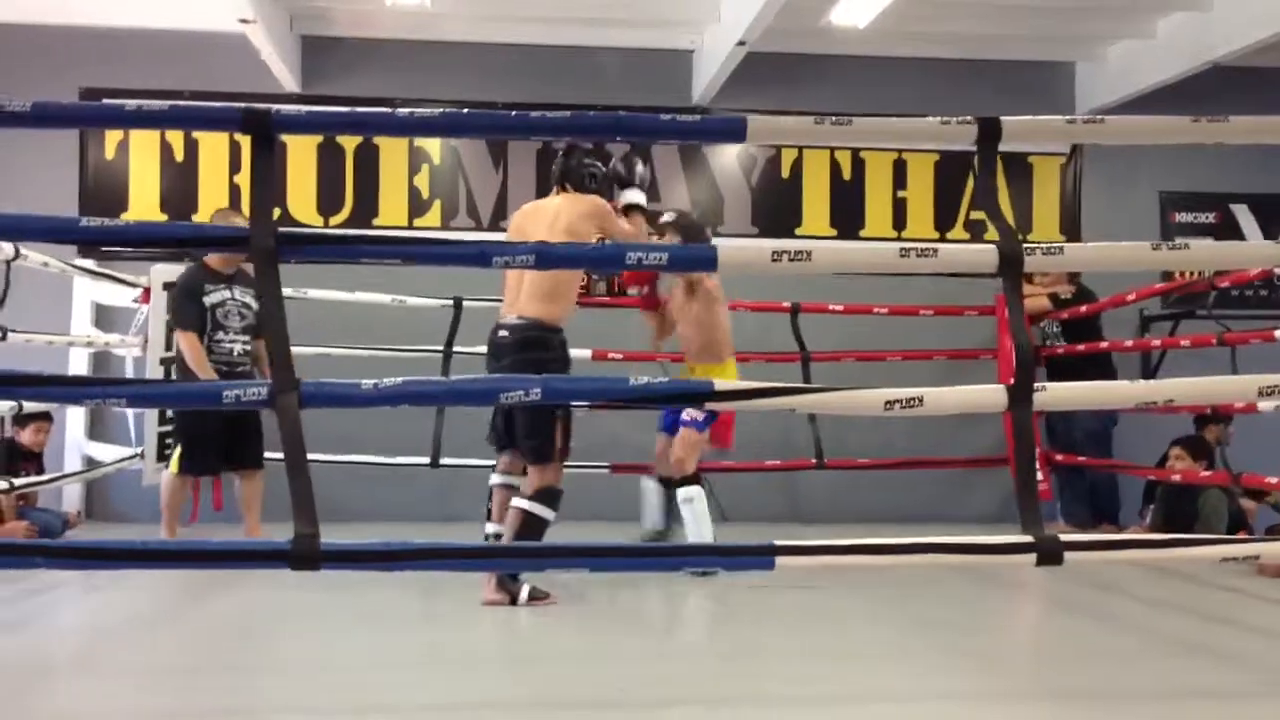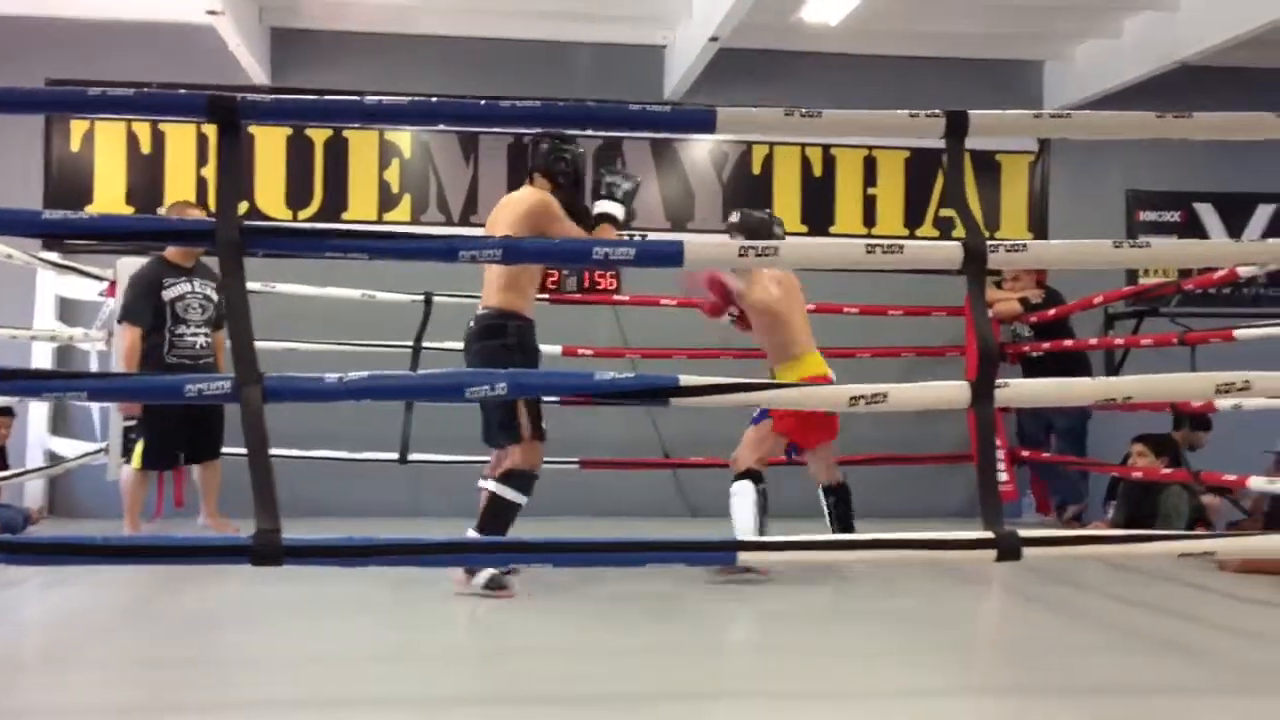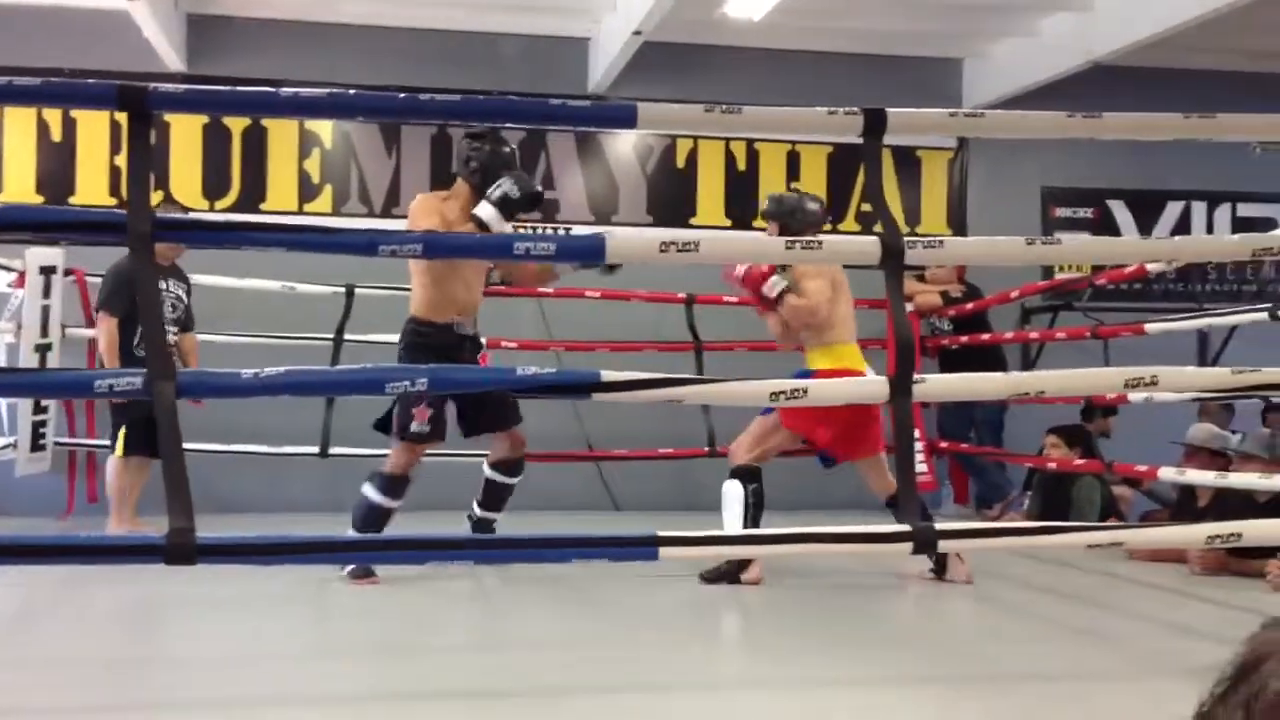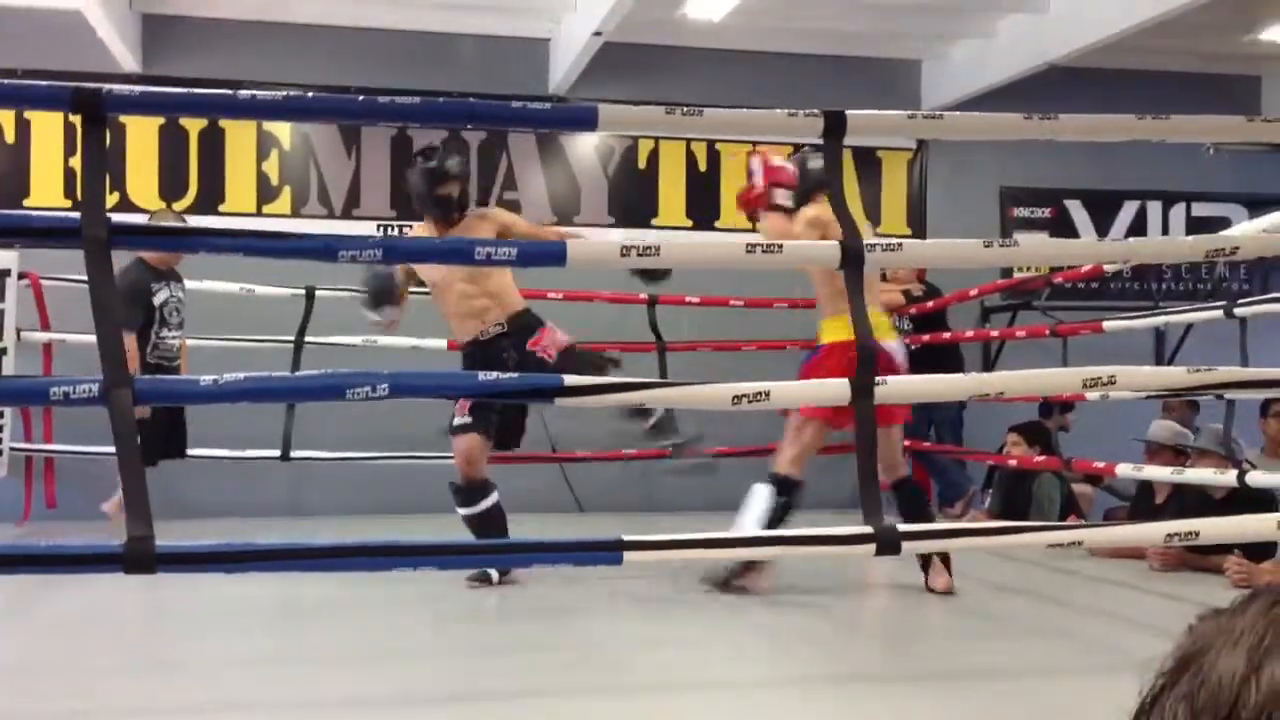
dt=0.5s
person 1, frame 1
left shoulder: (522, 215)
right shoulder: (590, 206)
right elbow: (639, 244)
right wrist: (634, 193)
left hip: (503, 338)
right hip: (540, 342)
left knee: (517, 453)
right knee: (546, 469)
right ankle: (502, 577)
person 1, frame 2
left shoulder: (512, 206)
right shoulder: (540, 203)
right wrist: (613, 204)
left hip: (495, 336)
right hip: (503, 337)
left knee: (516, 448)
right knee: (524, 453)
right ankle: (471, 562)
person 1, frame 3
left shoulder: (486, 216)
right shoulder: (428, 206)
left elbow: (523, 278)
right elbow: (444, 254)
right wrist: (493, 208)
left hip: (467, 343)
right hip: (426, 343)
left knee: (512, 442)
right knee: (406, 455)
left ankle: (482, 529)
person 1, frame 4
left shoulder: (491, 220)
left elbow: (559, 239)
right elbow: (386, 319)
right wrist: (382, 299)
left hip: (522, 332)
right hip: (479, 358)
left knee: (593, 372)
right knee: (468, 462)
person 2, frame 1
left shoulder: (698, 275)
right shoulder: (674, 284)
right elbow: (660, 334)
right wrist: (648, 297)
left hip: (716, 381)
right hip: (695, 380)
left knee: (681, 460)
right knee: (664, 460)
right ankle: (656, 530)
person 2, frame 2
left shoulder: (769, 276)
right shoulder: (774, 277)
left elbow: (771, 306)
right elbow: (762, 327)
left wrist: (725, 282)
right wrist: (733, 310)
left hip: (799, 383)
right hip: (814, 381)
left knee: (745, 460)
right knee: (825, 470)
person 2, frame 3
left shoulder: (813, 259)
right shoulder: (801, 266)
left elbow: (815, 314)
right elbow: (788, 338)
left wrist: (771, 286)
right wrist: (766, 299)
left hip: (832, 375)
right hip: (853, 377)
left knee: (742, 453)
right knee: (884, 483)
left ankle: (744, 560)
right ankle: (947, 559)
person 2, frame 4
left shoulder: (816, 216)
left elbow: (776, 246)
left wrist: (774, 202)
right wrist: (764, 207)
left hip: (844, 348)
right hip: (885, 349)
left knee: (791, 460)
right knee: (894, 469)
left ankle: (748, 562)
right ankle: (935, 564)
person 3, frame 1
left shoulder: (251, 284)
right shoulder: (191, 282)
left elbow: (262, 338)
right elbow: (186, 339)
right wrist: (213, 383)
left knee: (251, 464)
right knee: (184, 463)
left ankle: (253, 533)
right ankle: (168, 532)
person 3, frame 2
left shoulder: (209, 276)
right shoulder: (149, 276)
right elbow: (130, 333)
left wrist: (222, 376)
left knee: (210, 453)
right knee: (143, 458)
left ankle: (210, 515)
right ankle: (132, 529)
person 3, frame 3
left shoulder: (179, 276)
right shoulder: (125, 270)
left elbow: (186, 334)
right elbow: (106, 321)
right wrist: (114, 372)
left knee: (146, 449)
right knee: (127, 447)
left ankle: (128, 519)
right ankle: (118, 521)
person 3, frame 4
left shoulder: (175, 277)
right shoulder: (132, 280)
right elbow: (125, 339)
left wrist: (183, 374)
left knee: (166, 449)
right knee: (139, 456)
left ankle: (118, 503)
person 4, frame 1
left shoulder: (1077, 295)
right shoulder: (1053, 294)
left elbow: (1028, 306)
left wrist: (1046, 295)
right wrist: (1048, 291)
left knee: (1095, 455)
right knee: (1064, 454)
left ankle: (1107, 519)
right ankle: (1076, 517)
person 4, frame 2
left shoulder: (1046, 299)
right shoulder: (1013, 296)
left elbow: (999, 310)
right elbow: (984, 294)
left wrist: (1020, 298)
right wrist: (1019, 295)
left knee: (1069, 450)
right knee: (1031, 441)
left ankle: (1070, 508)
right ankle: (1073, 498)
person 4, frame 3
left shoulder: (966, 294)
right shoulder: (930, 286)
left elbow: (920, 302)
right elbow: (903, 285)
left wrist: (940, 292)
right wrist: (940, 288)
left hip: (986, 377)
left knee: (988, 443)
right knee: (953, 438)
left ankle: (993, 498)
right ankle: (997, 493)
person 4, frame 4
left shoulder: (927, 293)
right shoulder: (889, 287)
left elbow: (884, 301)
right wrist: (899, 287)
left hip: (946, 378)
right hip: (912, 378)
left knee: (948, 443)
right knee: (912, 439)
left ankle: (956, 494)
